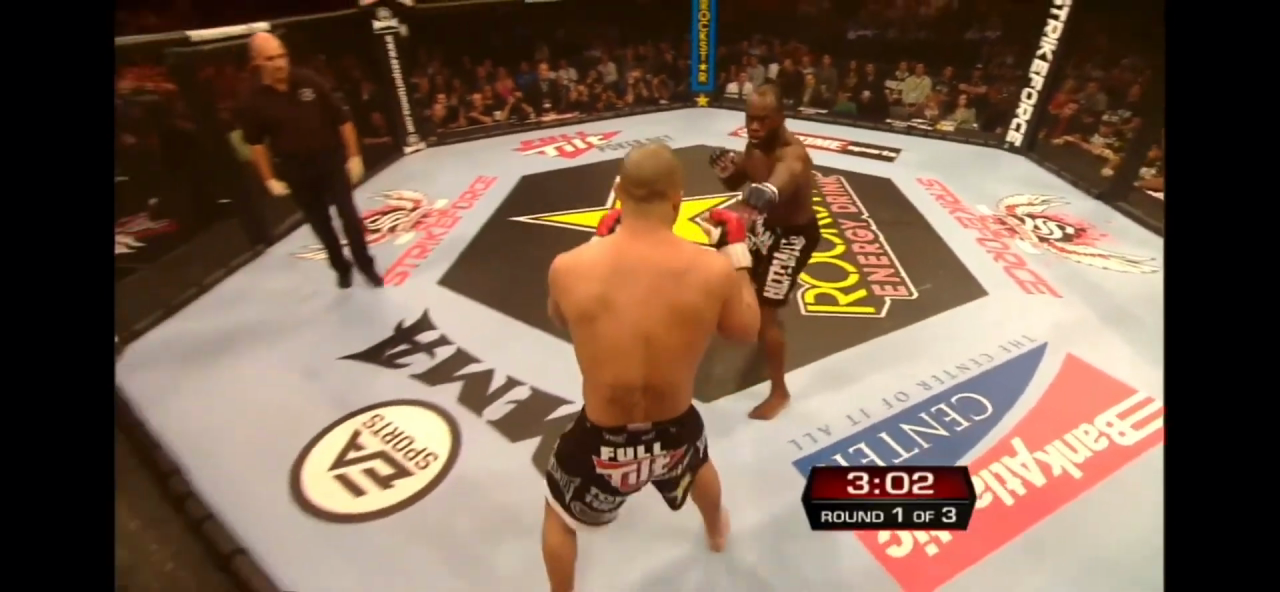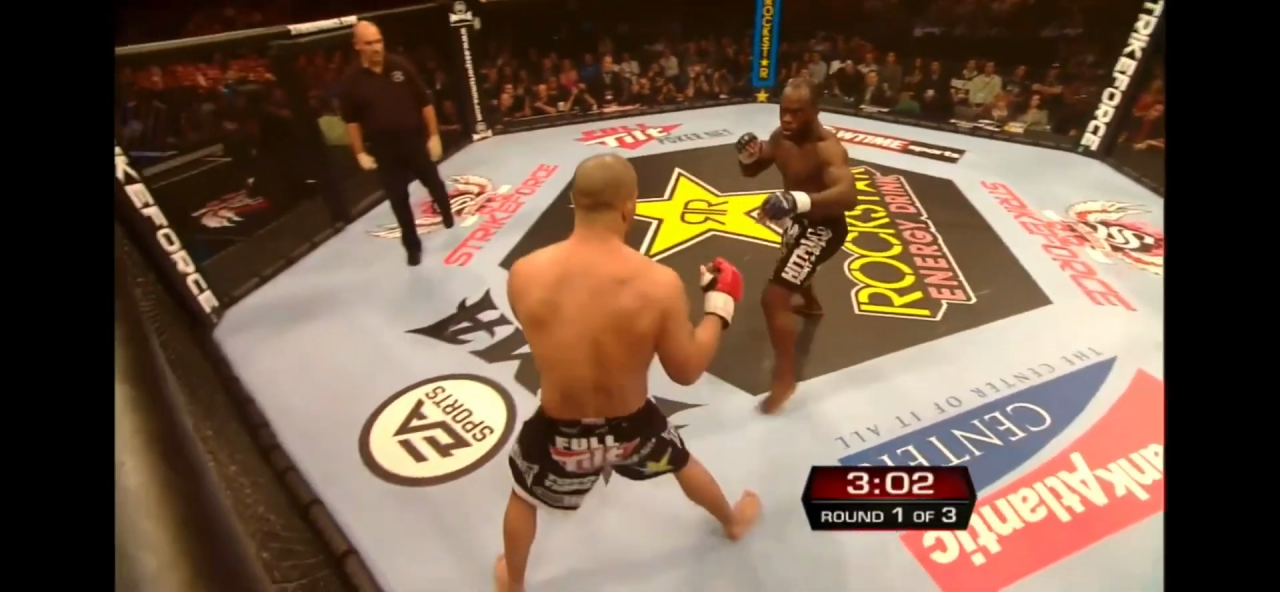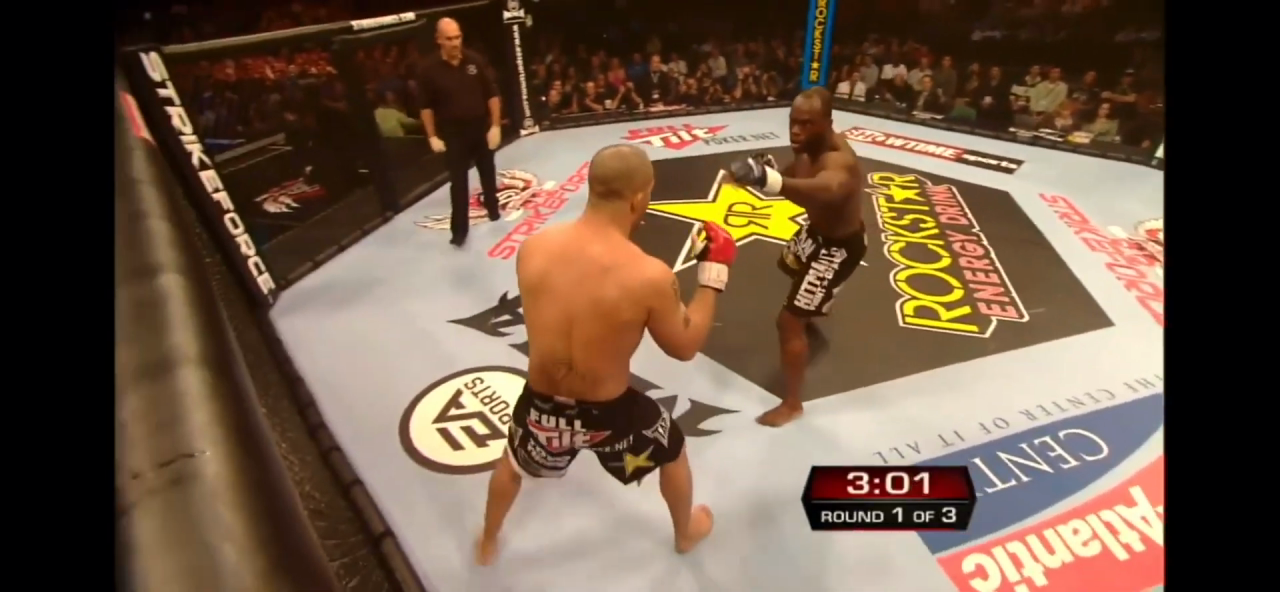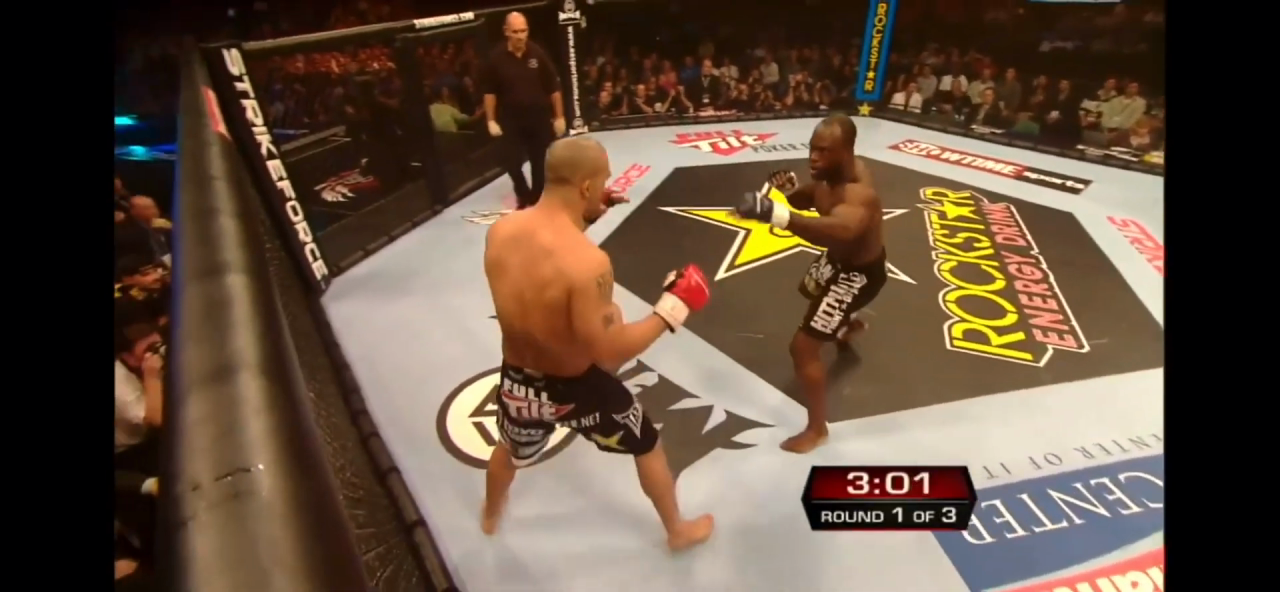
dt=0.3s
person 1, frame 1
left shoulder: (568, 269)
right shoulder: (714, 269)
right elbow: (746, 331)
right wrist: (737, 252)
left hip: (602, 442)
right hip: (674, 431)
left knee: (559, 511)
right knee: (698, 462)
right ankle: (716, 531)
person 1, frame 2
left shoulder: (525, 273)
right shoulder: (659, 284)
right elbow: (687, 370)
right wrist: (721, 303)
left hip: (556, 433)
right hip: (629, 428)
left knee: (523, 497)
right knee: (682, 462)
right ankle: (733, 519)
person 1, frame 3
left shoulder: (533, 249)
right shoulder: (650, 276)
right elbow: (685, 347)
right wrist: (713, 274)
left hip: (541, 407)
right hip: (610, 415)
left knee: (514, 463)
right knee: (672, 449)
left ankle: (487, 542)
right ankle: (685, 531)
person 1, frame 4
left shoulder: (500, 232)
right shoulder: (587, 263)
right elbow: (609, 352)
left wrist: (587, 214)
right wrist: (674, 308)
left hip: (518, 380)
right hip: (575, 389)
left knee: (512, 446)
right knee: (647, 443)
left ankle: (491, 514)
right ankle: (678, 530)
person 2, frame 1
left shoulder: (791, 153)
right shoulder: (755, 145)
left elbow: (786, 179)
right elbow: (734, 183)
left wrist: (766, 192)
right wrist: (724, 167)
left hip: (793, 237)
right hip: (769, 224)
left knee: (764, 315)
right knee: (747, 271)
left ankle: (778, 392)
right ankle: (769, 311)
person 2, frame 2
left shoulder: (827, 149)
right shoulder: (782, 136)
left elbow: (844, 194)
right elbow: (751, 172)
left wrist: (798, 200)
right wrist: (749, 156)
left hip: (821, 228)
right hip: (800, 220)
left knee: (774, 298)
right knee: (793, 266)
left ankle: (784, 380)
right ankle: (811, 305)
person 2, frame 3
left shoulder: (839, 160)
right shoulder: (807, 148)
left elbow: (827, 190)
right elbow: (792, 181)
left wrist: (768, 179)
right wrist: (764, 171)
left hip: (838, 248)
right hip: (818, 231)
left knee: (788, 323)
right knee: (789, 265)
left ankle: (791, 404)
right ankle: (818, 305)
person 2, frame 4
left shoulder: (858, 192)
right shoulder: (832, 173)
left elbow: (837, 232)
right elbow: (807, 200)
left wrist: (776, 213)
right wrist: (790, 188)
left hip: (858, 274)
right hip: (843, 259)
left knee: (803, 348)
right knee: (810, 290)
left ankle: (816, 429)
right ankle: (851, 325)
person 3, frame 1
left shoulder: (310, 82)
right shoulder: (254, 100)
left elbow: (342, 119)
right elbow: (256, 143)
left wrist: (354, 156)
right wrist: (270, 179)
left hip: (330, 161)
right hip: (296, 170)
left knee: (348, 213)
right knee: (320, 223)
left ankle: (365, 263)
right ankle: (341, 268)
person 3, frame 2
left shoulder: (402, 66)
right shoulder: (352, 80)
left elbow: (425, 102)
right elbow: (351, 121)
left wrist: (434, 135)
right wrist: (360, 153)
left hip: (415, 139)
right hip: (383, 147)
left knee: (433, 183)
right knee: (398, 199)
left ankle: (446, 213)
right ankle: (412, 245)
person 3, frame 3
left shoulder: (475, 61)
right shoulder: (431, 70)
left elbow: (492, 95)
right elbow: (427, 107)
left wrist: (495, 126)
right wrist: (432, 136)
left hip: (481, 128)
right hip: (453, 132)
left knee: (487, 172)
right knee: (458, 180)
left ankle: (492, 205)
right ankle: (459, 228)
person 3, frame 4
left shoulder: (538, 55)
right shoulder: (496, 59)
left elbow: (554, 88)
right elbow: (489, 92)
left wrist: (559, 117)
right wrist: (491, 120)
left hip: (539, 117)
right hip: (511, 119)
left knee: (540, 164)
right knee: (511, 163)
left ankle: (539, 200)
right ankle: (525, 197)
